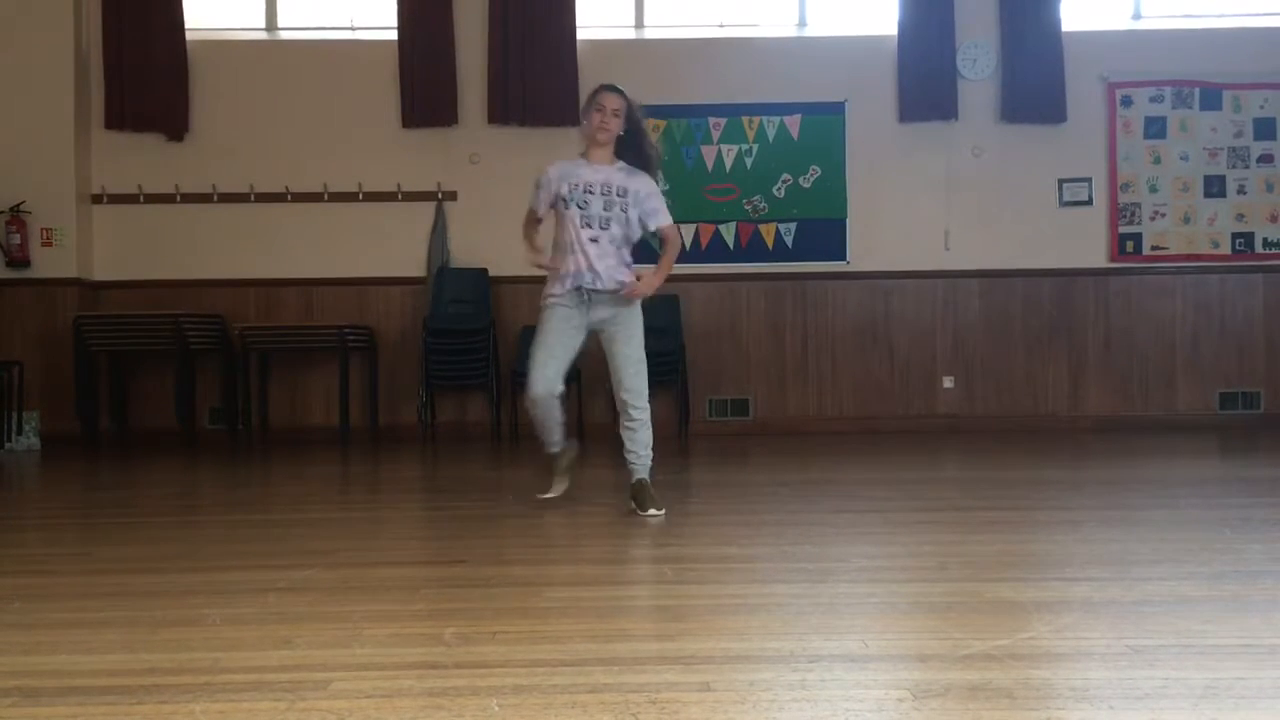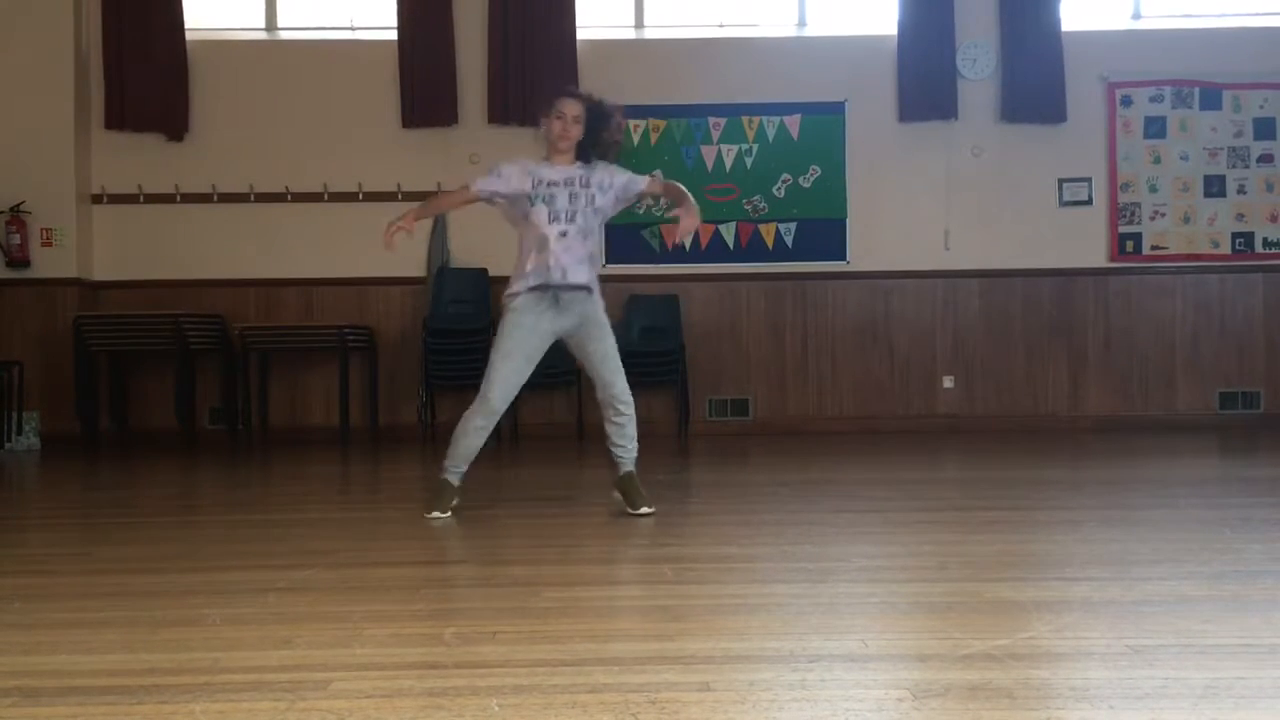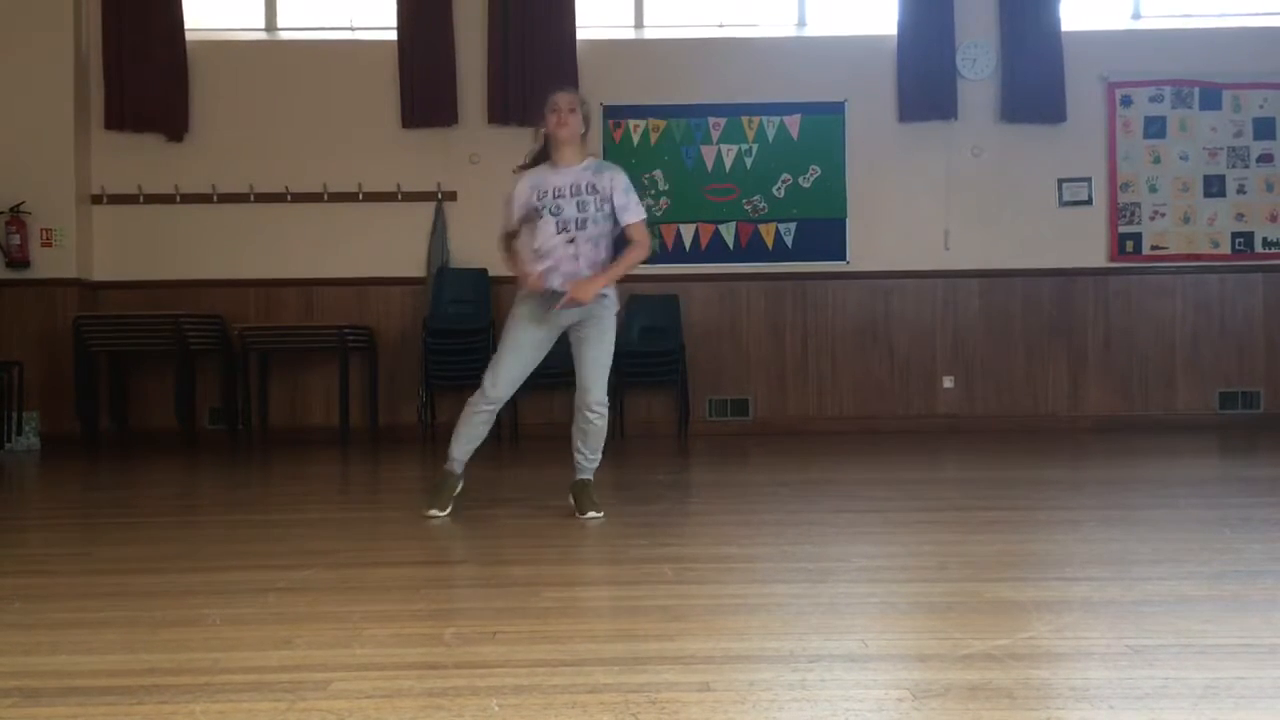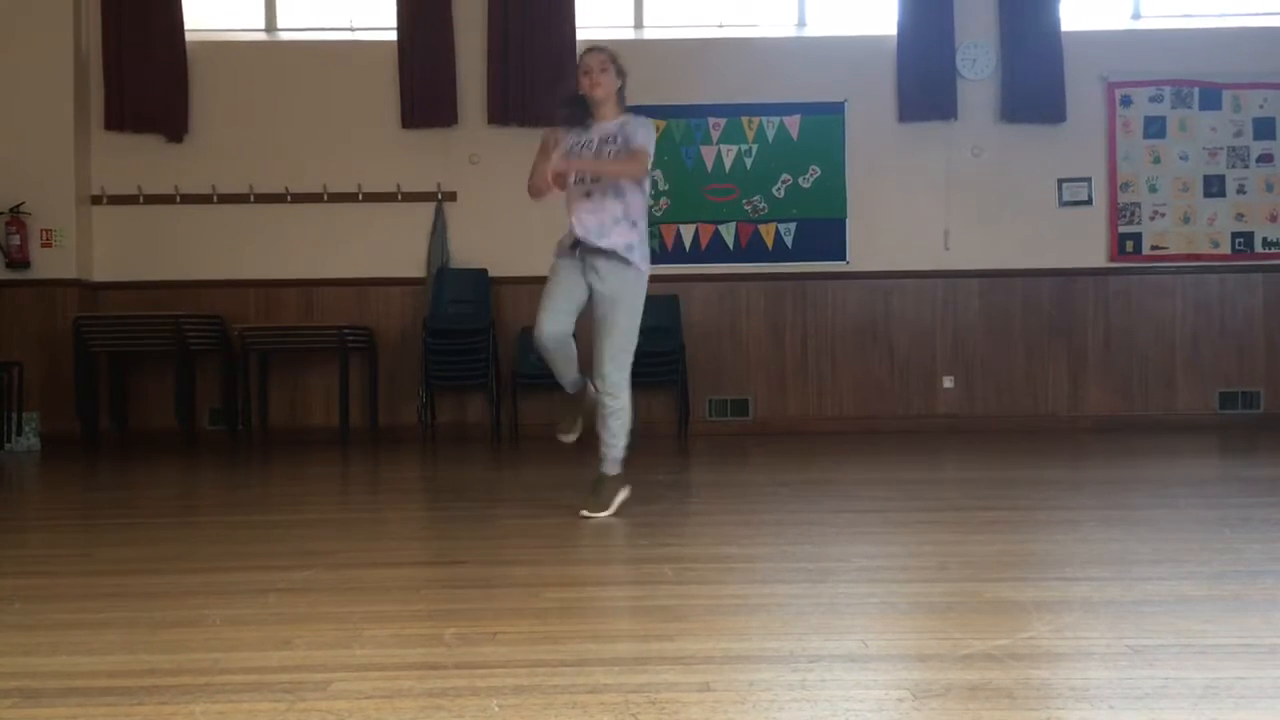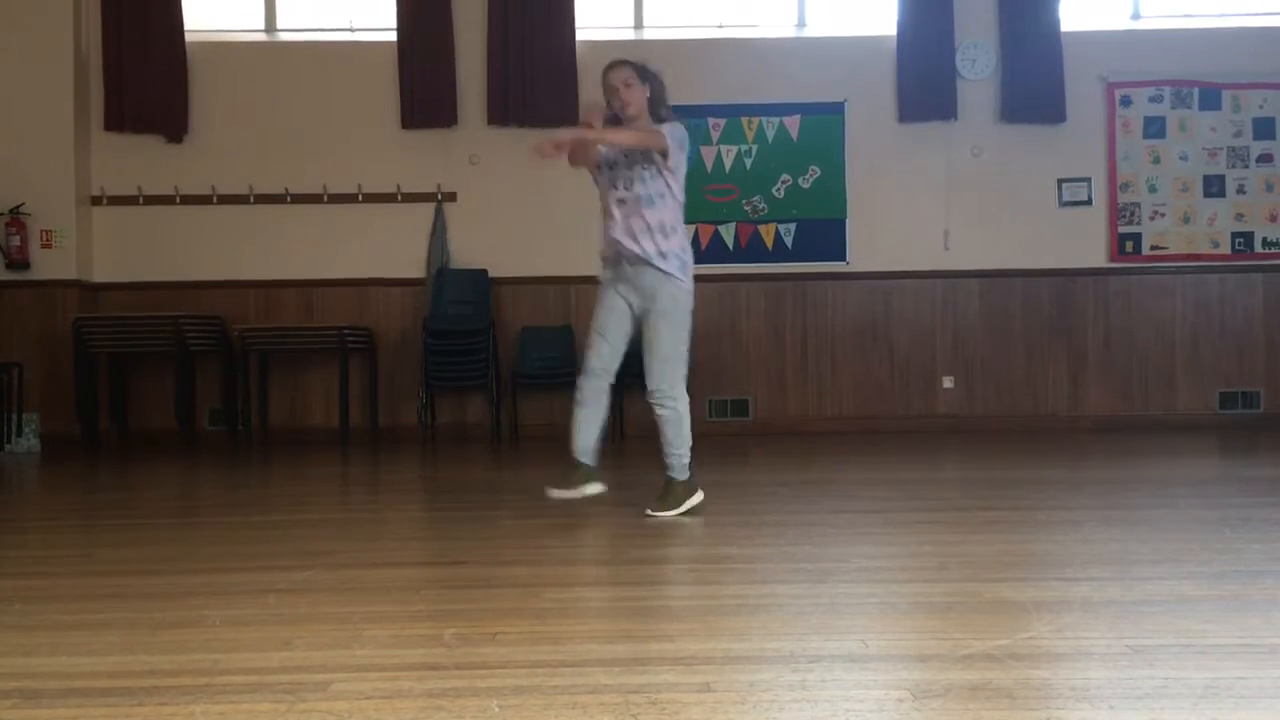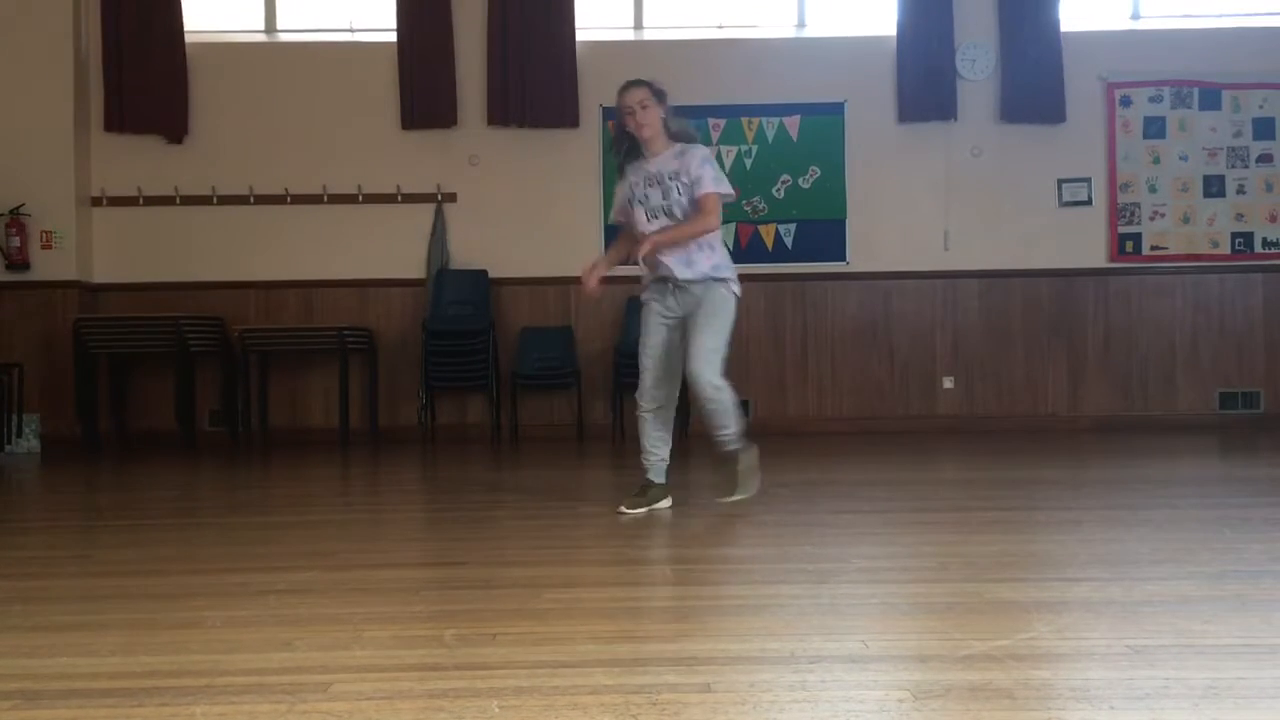
dt=0.2s
person 1, frame 1
left shoulder: (638, 181)
right shoulder: (557, 175)
left elbow: (670, 236)
right elbow: (533, 219)
left wrist: (658, 273)
right wrist: (535, 249)
left hip: (620, 297)
right hip: (566, 295)
left knee: (632, 393)
right knee: (540, 388)
left ankle: (640, 481)
right ankle: (559, 450)
person 1, frame 2
left shoulder: (603, 176)
right shoulder: (517, 174)
left elbow: (663, 187)
right elbow: (460, 196)
left wrist: (687, 204)
right wrist: (410, 216)
left hip: (581, 300)
right hip: (529, 302)
left knee: (615, 389)
right knee: (492, 398)
left ankle: (627, 476)
right ankle: (450, 480)
person 1, frame 3
left shoulder: (610, 177)
right shoulder: (529, 181)
left elbow: (640, 243)
right elbow: (509, 238)
left wrist: (599, 281)
right wrist: (520, 268)
left hip: (593, 302)
right hip: (537, 300)
left knee: (593, 398)
right knee: (492, 393)
left ankle: (582, 481)
right ankle: (452, 472)
person 1, frame 4
left shoulder: (638, 129)
right shoulder: (569, 135)
left elbow: (633, 166)
right elbow: (536, 190)
left wrist: (569, 163)
right wrist: (548, 154)
left hip: (623, 263)
right hip: (575, 254)
left knee: (611, 374)
right knee: (548, 332)
left ankle: (611, 474)
right ankle: (577, 393)
person 1, frame 5
left shoulder: (671, 134)
right shoulder: (605, 150)
left elbow: (631, 141)
right elbow: (579, 156)
left wrist: (573, 132)
right wrist: (576, 140)
left hip: (666, 275)
right hip: (619, 274)
left knee: (663, 385)
right knee: (594, 369)
left ankle: (681, 481)
right ankle: (585, 467)
person 1, frame 6
left shoulder: (696, 156)
right shoulder: (629, 175)
left elbow: (710, 220)
right elbow: (626, 240)
left wrist: (654, 238)
right wrist: (600, 265)
left hip: (709, 286)
right hip: (660, 294)
left knee: (702, 374)
right knee: (652, 396)
left ankle: (734, 445)
right ankle: (655, 483)
